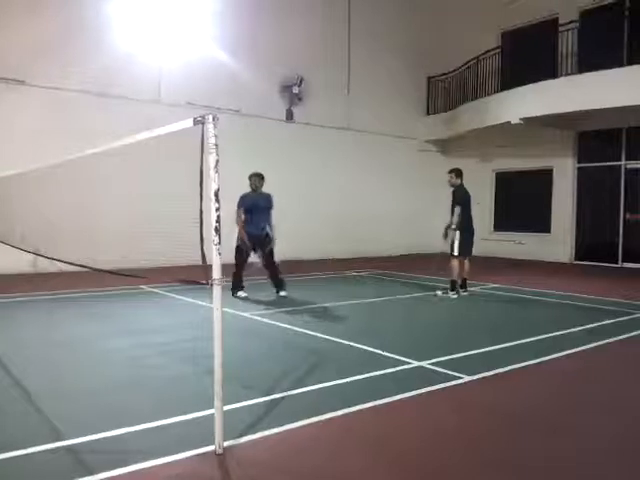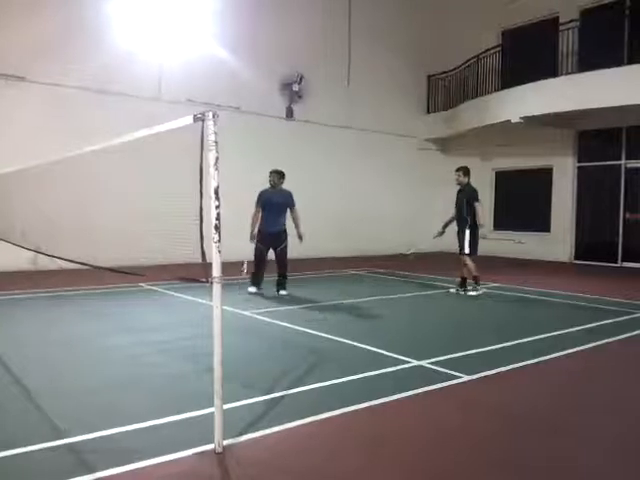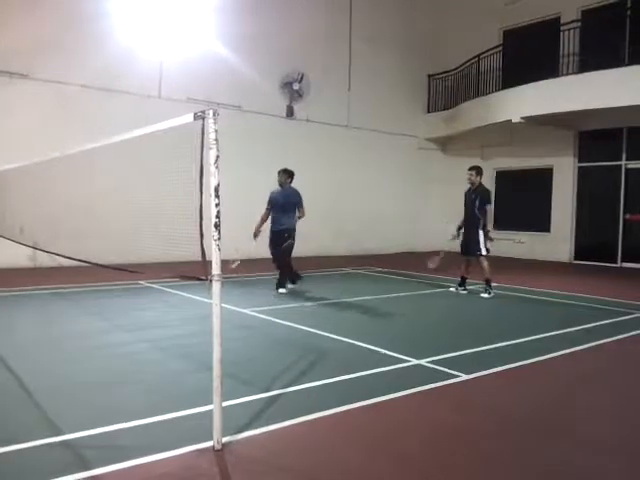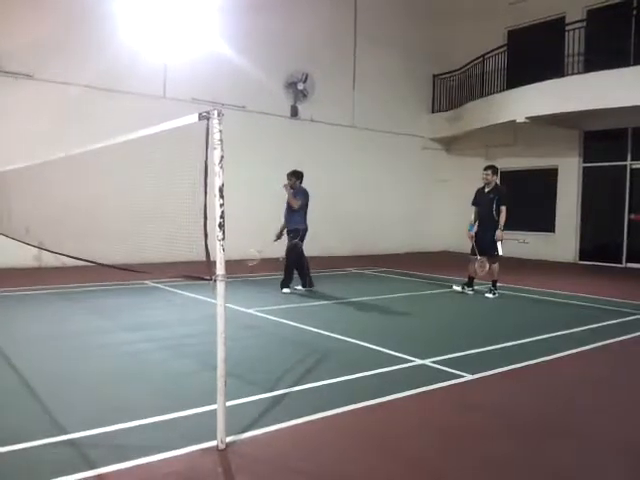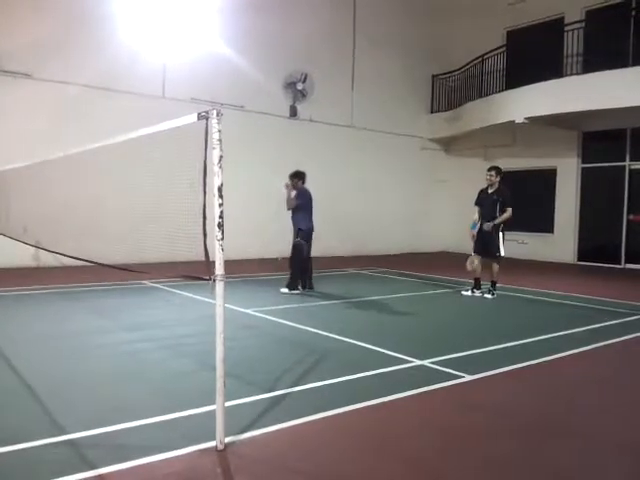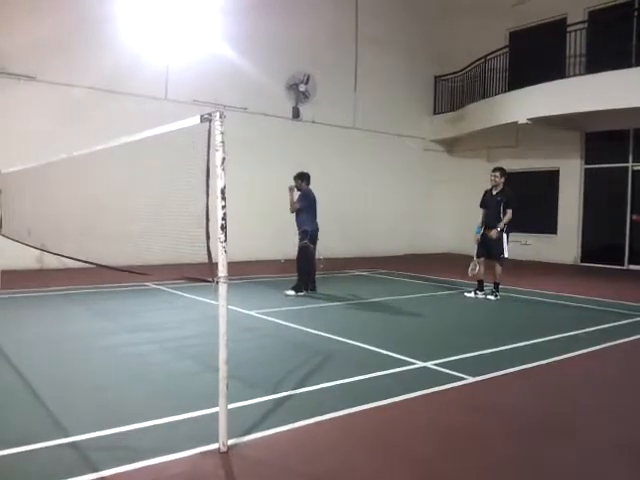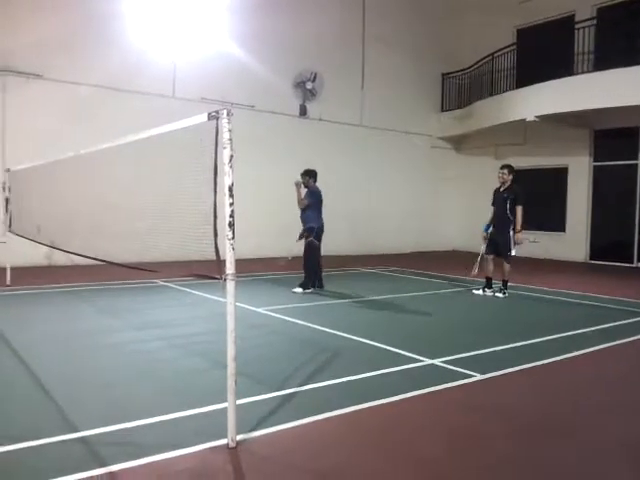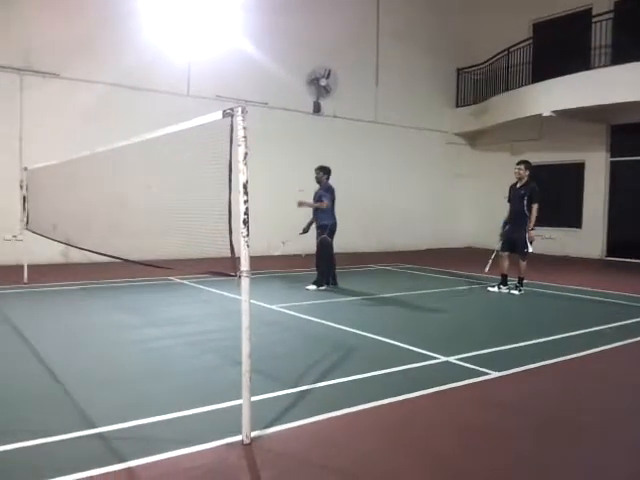
dt=0.3s
person 1, frame 1
left shoulder: (459, 192)
right shoulder: (461, 192)
left elbow: (458, 212)
left wrist: (452, 228)
right wrist: (448, 227)
left hip: (461, 230)
right hip: (466, 230)
left knee: (455, 258)
right knee: (464, 257)
left ankle: (453, 290)
right ankle: (463, 287)
person 1, frame 2
left shoulder: (470, 191)
right shoulder: (461, 191)
left elbow: (478, 207)
right elbow: (457, 213)
left wrist: (481, 225)
right wrist: (445, 226)
left hip: (468, 229)
right hip: (463, 228)
left knee: (465, 257)
right knee: (465, 257)
left ankle: (476, 285)
right ankle: (462, 286)
person 1, frame 3
left shoulder: (484, 191)
right shoulder: (468, 192)
left elbow: (488, 211)
left wrist: (488, 230)
right wrist: (459, 228)
left hip: (479, 230)
right hip: (467, 230)
left knee: (481, 257)
right knee: (466, 257)
left ankle: (489, 287)
right ankle: (462, 285)
person 1, frame 4
left shoulder: (500, 191)
right shoulder: (479, 191)
left elbow: (503, 212)
left wrist: (500, 229)
right wrist: (471, 228)
left hip: (492, 231)
right hip: (480, 230)
left knee: (493, 258)
right knee: (474, 257)
left ankle: (494, 288)
right ankle: (469, 285)
person 1, frame 5
left shoulder: (503, 193)
right shoulder: (482, 192)
left elbow: (509, 213)
left wrist: (493, 223)
right wrist: (474, 228)
left hip: (495, 232)
right hip: (481, 231)
left knee: (494, 260)
right knee: (476, 258)
left ankle: (493, 289)
right ankle: (477, 288)
person 1, frame 6
left shoulder: (507, 194)
right shoulder: (487, 193)
left elbow: (509, 215)
left wrist: (497, 229)
right wrist: (478, 231)
left hip: (499, 233)
right hip: (485, 233)
left knee: (497, 261)
right knee: (480, 260)
left ankle: (496, 291)
right ankle: (480, 289)
person 1, frame 7
left shoulder: (515, 191)
right shoulder: (496, 191)
left elbow: (519, 212)
left wrist: (518, 231)
right wrist: (487, 228)
left hip: (507, 231)
right hip: (495, 230)
left knee: (506, 259)
right knee: (488, 257)
left ankle: (504, 288)
right ankle: (488, 287)
person 1, frame 8
left shoulder: (532, 187)
right shoulder: (512, 187)
left elbow: (534, 209)
left wrist: (531, 229)
right wrist: (504, 226)
left hip: (523, 228)
right hip: (511, 227)
left knee: (522, 256)
right knee: (503, 254)
left ankle: (520, 285)
right ankle: (503, 284)
person 2, frame 1
left shoulder: (267, 197)
right shoulder: (245, 198)
right elbow: (239, 217)
left wrist: (271, 233)
right wrist: (242, 233)
left hip: (263, 236)
right hip: (248, 235)
left knee: (270, 262)
right knee: (240, 263)
left ankle: (280, 288)
right ankle: (237, 289)
person 2, frame 2
left shoulder: (287, 195)
right shoulder: (264, 194)
left elbow: (294, 213)
right elbow: (257, 213)
left wrist: (298, 230)
right wrist: (253, 230)
left hip: (280, 232)
right hip: (264, 232)
left knee: (282, 261)
right knee: (259, 259)
left ankle: (281, 287)
right ankle: (255, 285)
person 2, frame 3
left shoulder: (294, 193)
right shoulder: (274, 193)
left elbow: (302, 213)
right elbow: (267, 212)
left wrist: (292, 221)
right wrist: (258, 227)
left hip: (287, 231)
right hip: (275, 230)
left knee: (284, 258)
right knee: (277, 259)
left ankle: (281, 285)
right ankle: (294, 277)
person 2, frame 4
left shoulder: (302, 192)
right shoulder: (292, 193)
left elbow: (295, 205)
left wrist: (288, 192)
right wrist: (281, 230)
left hip: (298, 229)
right hip: (292, 229)
left knee: (290, 257)
right knee: (299, 258)
left ankle: (285, 284)
right ankle: (307, 283)
person 2, frame 5
left shoulder: (302, 193)
right shoulder: (302, 193)
left elbow: (289, 206)
left wrist: (289, 191)
left hip: (303, 230)
right hip: (303, 229)
left knee: (296, 258)
right knee: (304, 258)
left ankle: (293, 286)
right ankle: (306, 284)
person 2, frame 6
left shoulder: (305, 194)
right shoulder: (307, 194)
left elbow: (292, 209)
left wrist: (291, 193)
left hip: (307, 231)
right hip: (308, 231)
left knee: (302, 260)
right knee: (308, 260)
left ankle: (299, 288)
right ankle: (310, 286)
person 2, frame 7
left shoulder: (313, 191)
right shoulder: (311, 192)
left elbow: (301, 205)
left wrist: (298, 189)
right wrist: (304, 230)
left hip: (314, 228)
right hip: (311, 228)
left knee: (309, 257)
right knee: (314, 257)
left ankle: (306, 285)
right ankle: (317, 283)
person 2, frame 8
left shoulder: (327, 189)
right shoulder: (320, 189)
left elbow: (325, 205)
left wrist: (307, 204)
right wrist: (309, 224)
left hip: (327, 225)
right hip: (322, 225)
left knee: (322, 254)
right knee: (327, 254)
left ankle: (320, 282)
right ankle: (331, 281)
